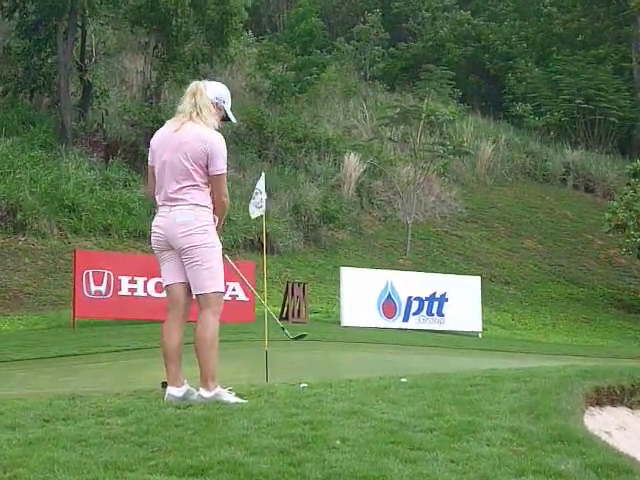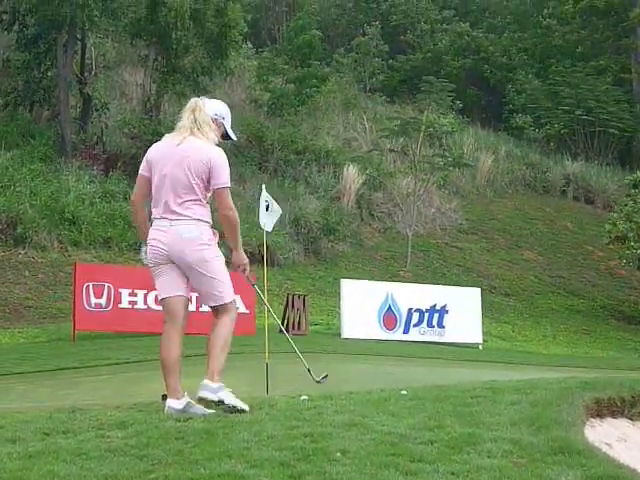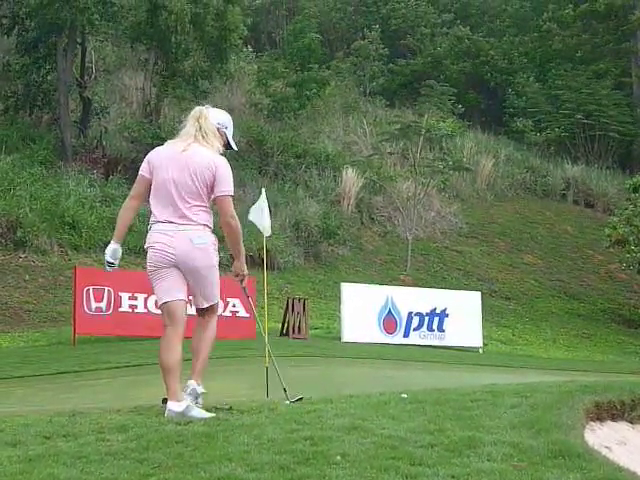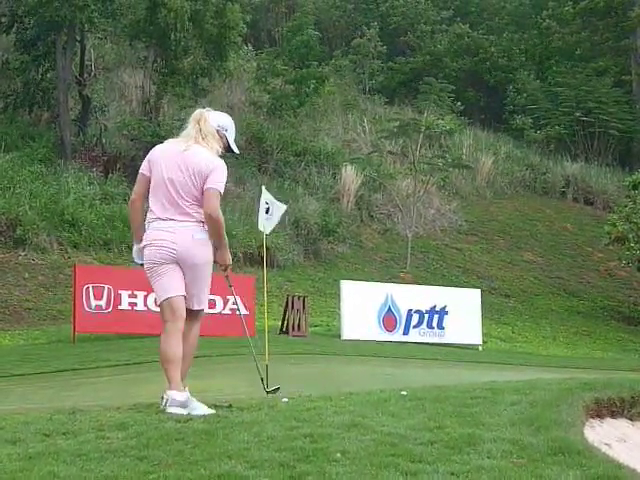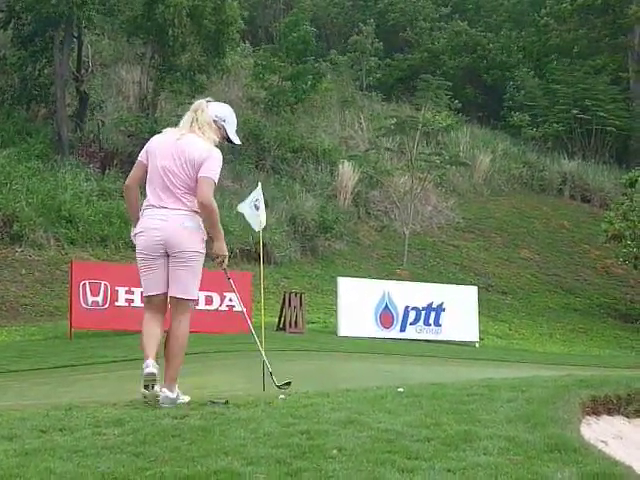
dt=0.3s
person 1, frame 1
left shoulder: (161, 135)
right shoulder: (211, 138)
left elbow: (152, 189)
right elbow: (220, 197)
right wrist: (216, 229)
left hip: (162, 224)
right hip: (195, 224)
left knee: (176, 308)
right knee: (211, 306)
left ankle: (175, 386)
right ankle: (209, 388)
person 1, frame 2
left shoulder: (157, 149)
right shoulder: (213, 154)
left elbow: (138, 201)
right elbow: (227, 211)
left wrist: (145, 241)
right wrist: (238, 251)
left hip: (159, 238)
right hip: (194, 237)
left knee: (174, 320)
right knee: (226, 311)
left ankle: (175, 398)
right ankle: (213, 382)
person 1, frame 3
left shoulder: (158, 154)
right shoulder: (217, 162)
left elbow: (133, 200)
right elbow: (228, 219)
left wrist: (116, 242)
right wrist: (239, 259)
left hip: (160, 243)
right hip: (197, 242)
left knee: (173, 323)
right knee: (208, 314)
left ankle: (175, 400)
right ankle: (193, 383)
person 1, frame 4
left shoulder: (158, 151)
right shoulder: (214, 163)
left elbow: (135, 200)
right elbow: (211, 212)
left wrist: (138, 241)
right wrist: (223, 249)
left hip: (158, 239)
right hip: (194, 240)
left knee: (172, 320)
right knee: (192, 319)
left ankle: (177, 393)
right ankle: (176, 391)
person 1, frame 5
left shoulder: (157, 140)
right shoulder: (209, 152)
left elbow: (130, 186)
right elbow: (204, 199)
left wrist: (136, 223)
right wrist: (219, 239)
left hip: (150, 227)
right hip: (185, 229)
left knee: (153, 308)
right knee: (181, 312)
left ankle: (149, 363)
right ankle: (169, 388)
